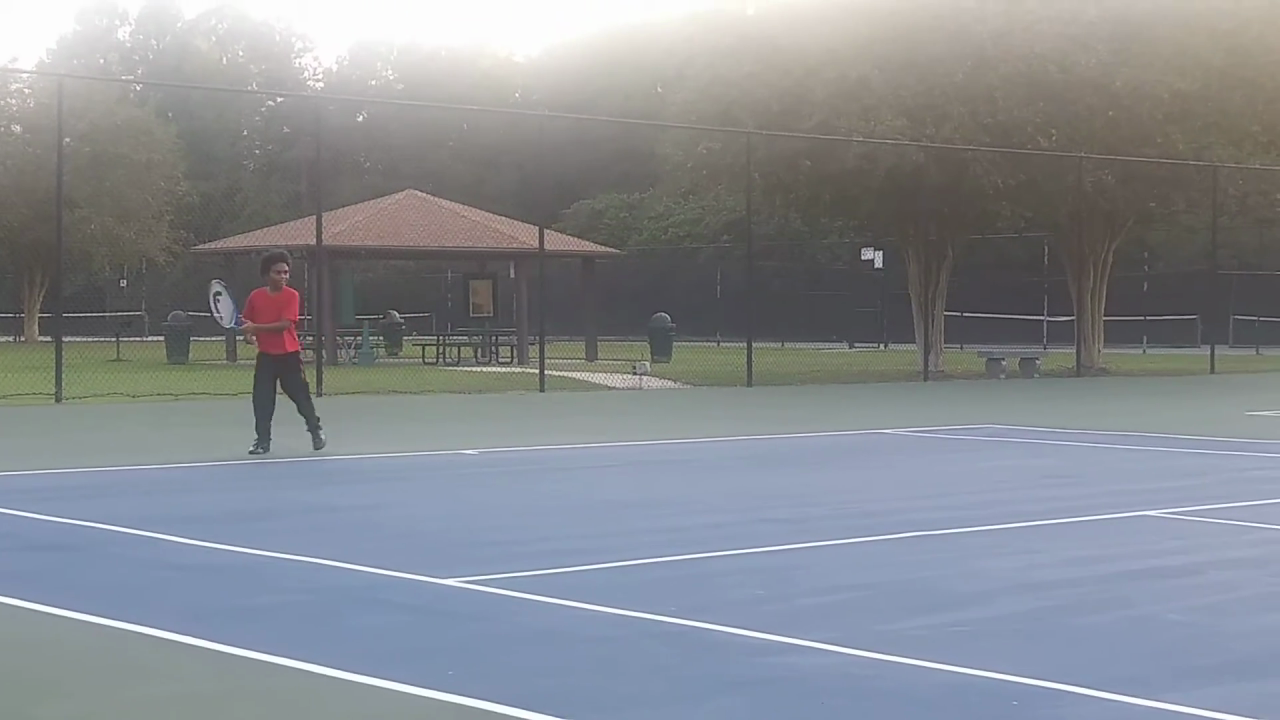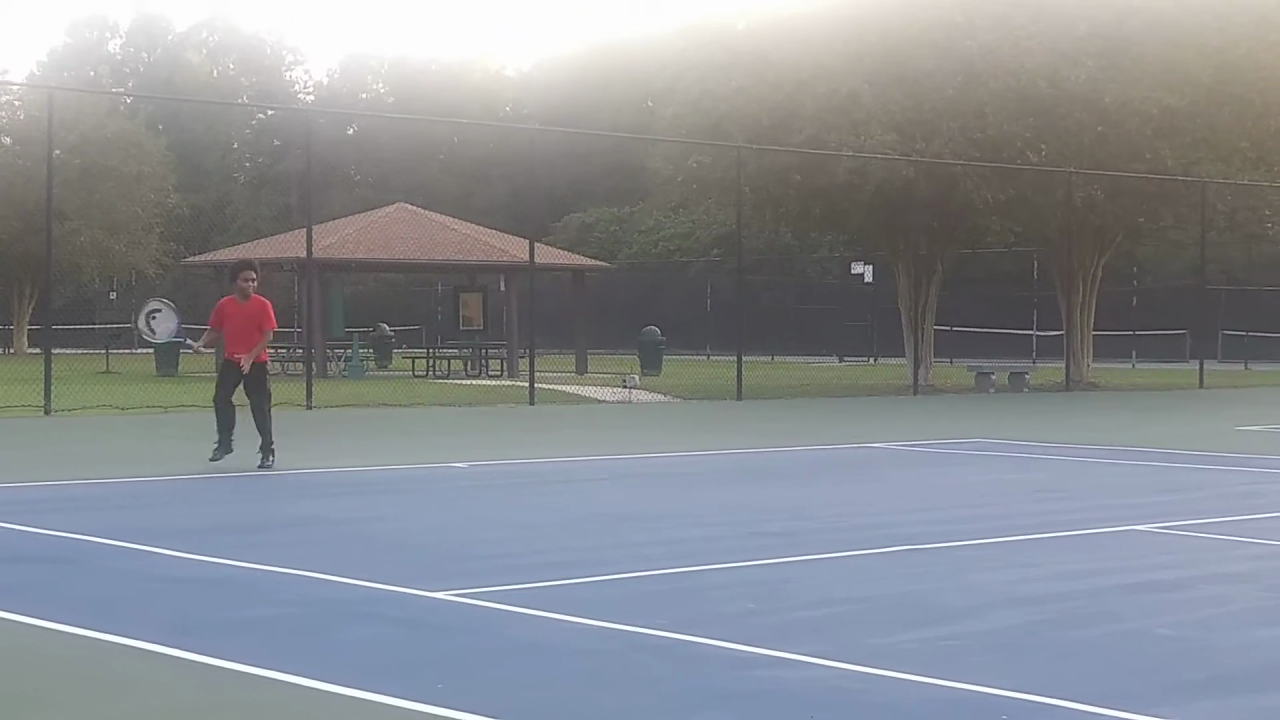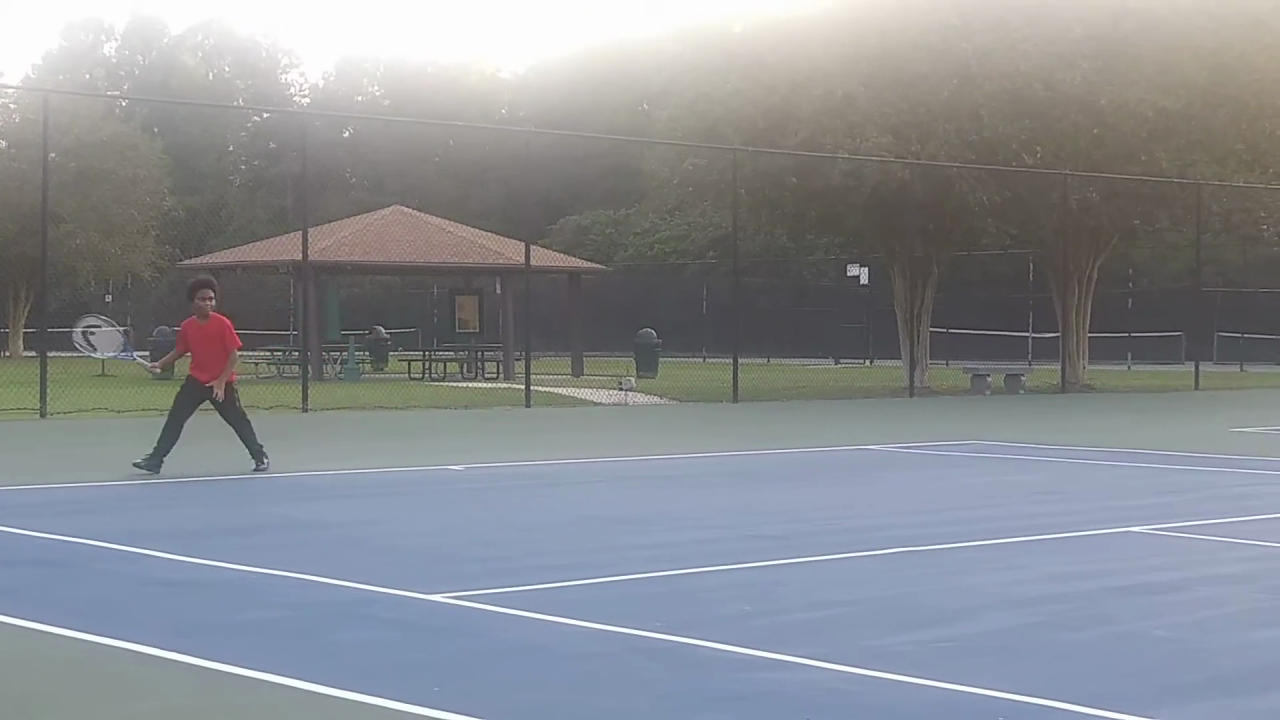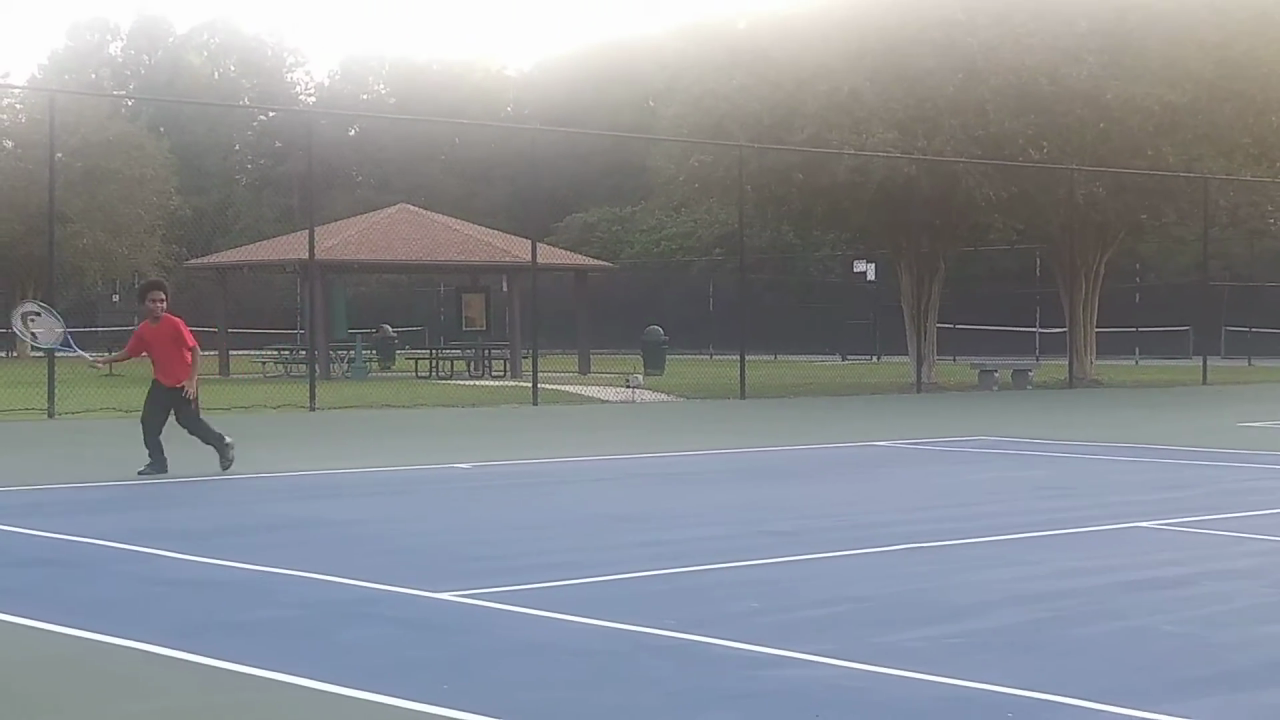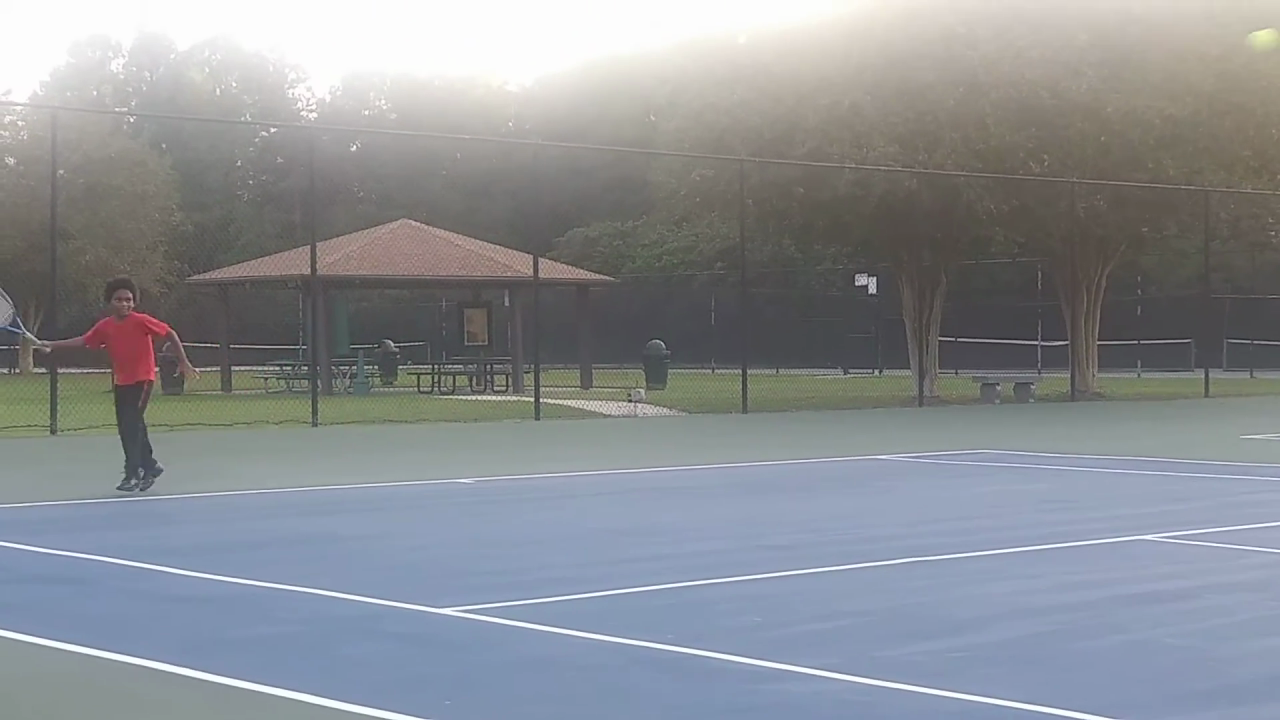
dt=0.2s
person 1, frame 1
left shoulder: (292, 295)
right shoulder: (255, 297)
left elbow: (285, 324)
right elbow: (249, 323)
left wrist: (255, 328)
right wrist: (249, 334)
left hip: (289, 353)
right hip: (266, 354)
left knee: (299, 393)
right knee: (261, 396)
left ankle: (315, 429)
right ankle: (263, 438)
person 1, frame 2
left shoulder: (263, 305)
right shoulder: (224, 305)
left elbow: (268, 336)
right elbow: (213, 330)
left wrist: (251, 356)
right wrist: (201, 343)
left hip: (256, 363)
right hip: (231, 361)
left knee: (261, 407)
right knee: (221, 399)
left ankle: (267, 451)
right ankle: (224, 442)
person 1, frame 3
left shoulder: (222, 324)
right shoulder: (187, 326)
left elbow: (234, 355)
right elbow: (179, 351)
left wrist: (222, 381)
right wrist: (159, 364)
left hip: (221, 381)
right hip: (195, 380)
left knee: (238, 420)
right knee: (175, 416)
left ankle: (259, 455)
right ankle: (155, 459)
person 1, frame 4
left shoulder: (175, 324)
right shoulder: (142, 330)
left elbow: (195, 350)
right elbow: (128, 352)
left wrist: (191, 381)
right wrist: (104, 361)
left hip: (184, 382)
right hip: (161, 382)
left knee: (189, 421)
right knee: (148, 421)
left ankle: (222, 444)
right ankle: (157, 461)
person 1, frame 5
left shoulder: (141, 320)
right shoulder: (105, 326)
left elbow: (170, 334)
right elbow: (82, 341)
left wrist: (184, 362)
right wrist: (52, 345)
left hip: (141, 381)
right hip: (121, 383)
left knee: (132, 426)
right knee: (128, 429)
left ankle: (134, 475)
right ankle: (150, 465)
